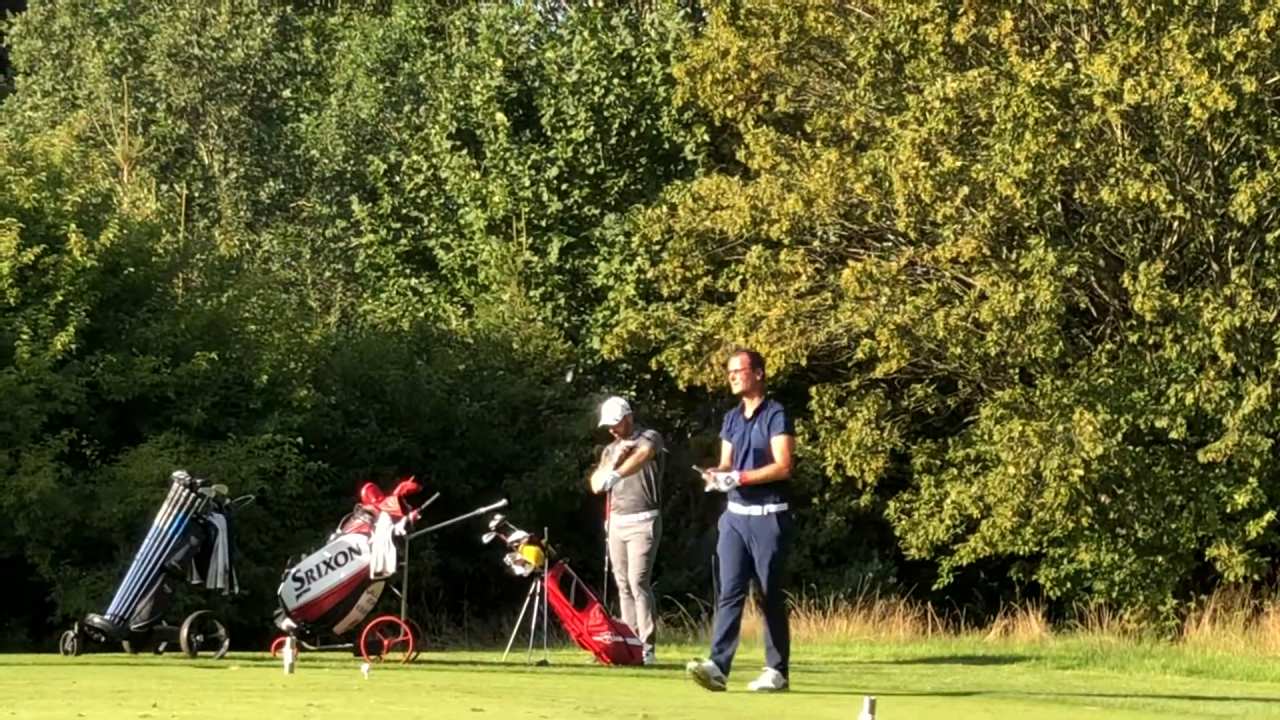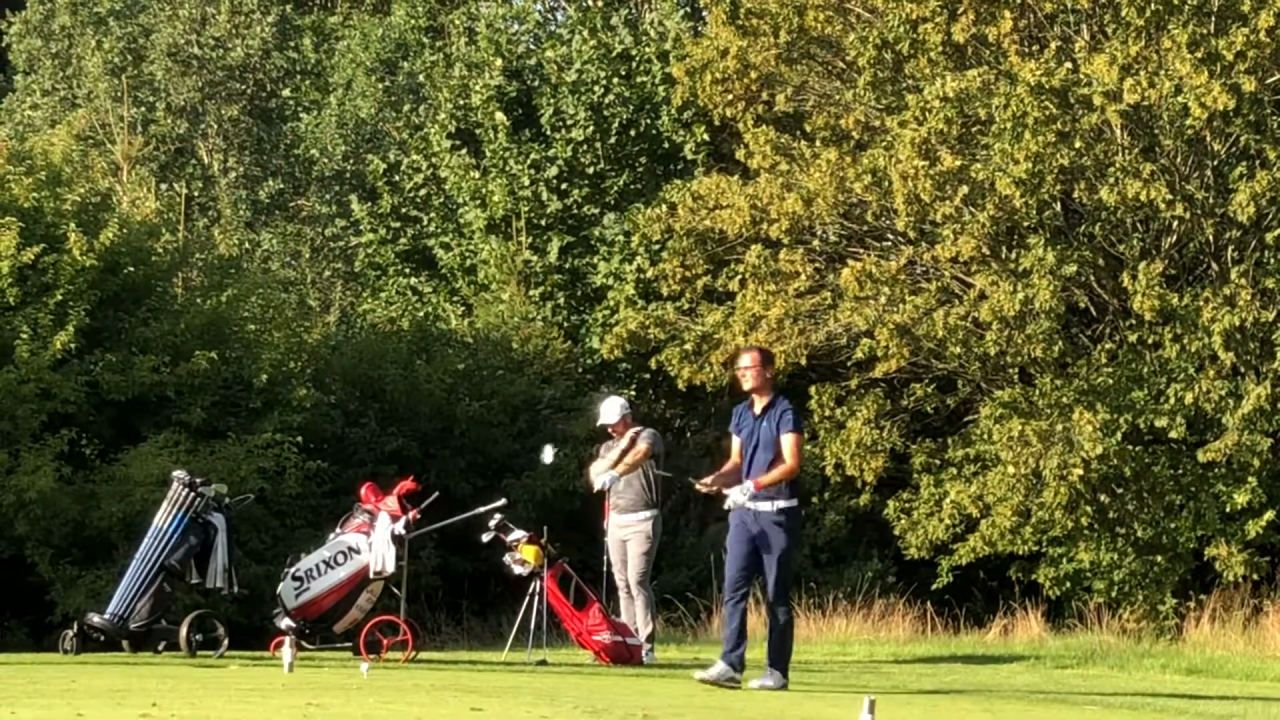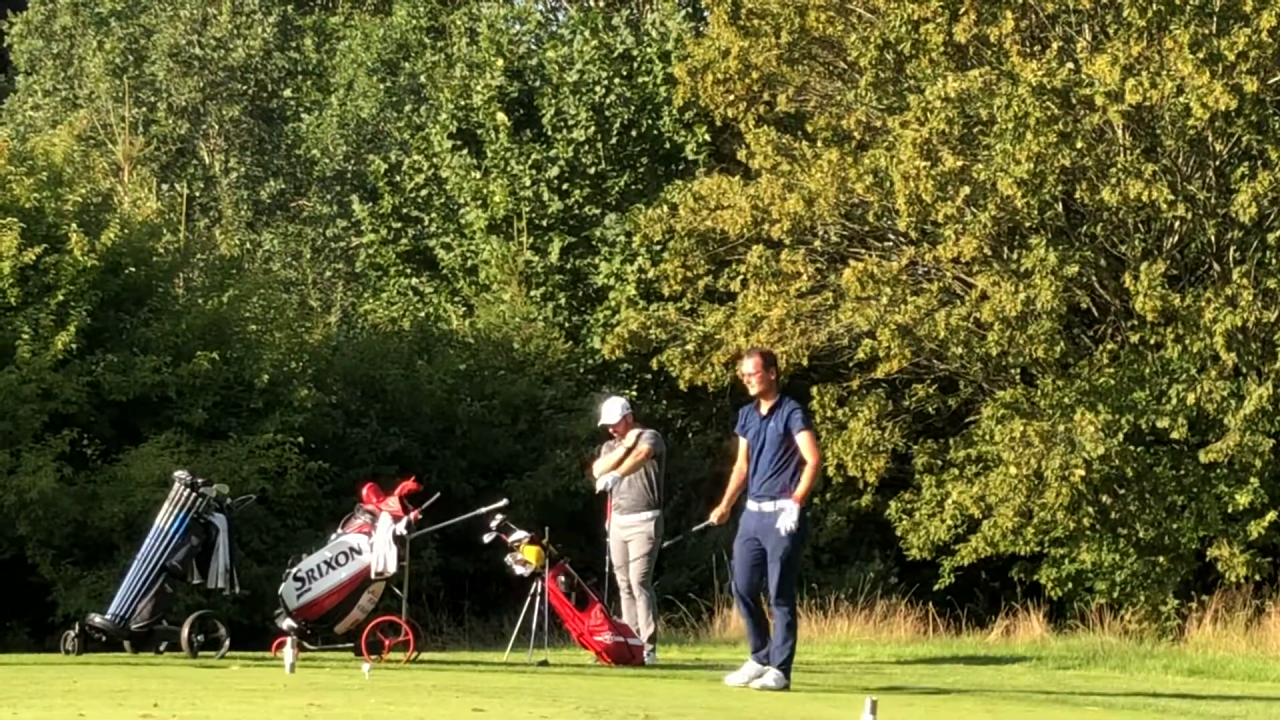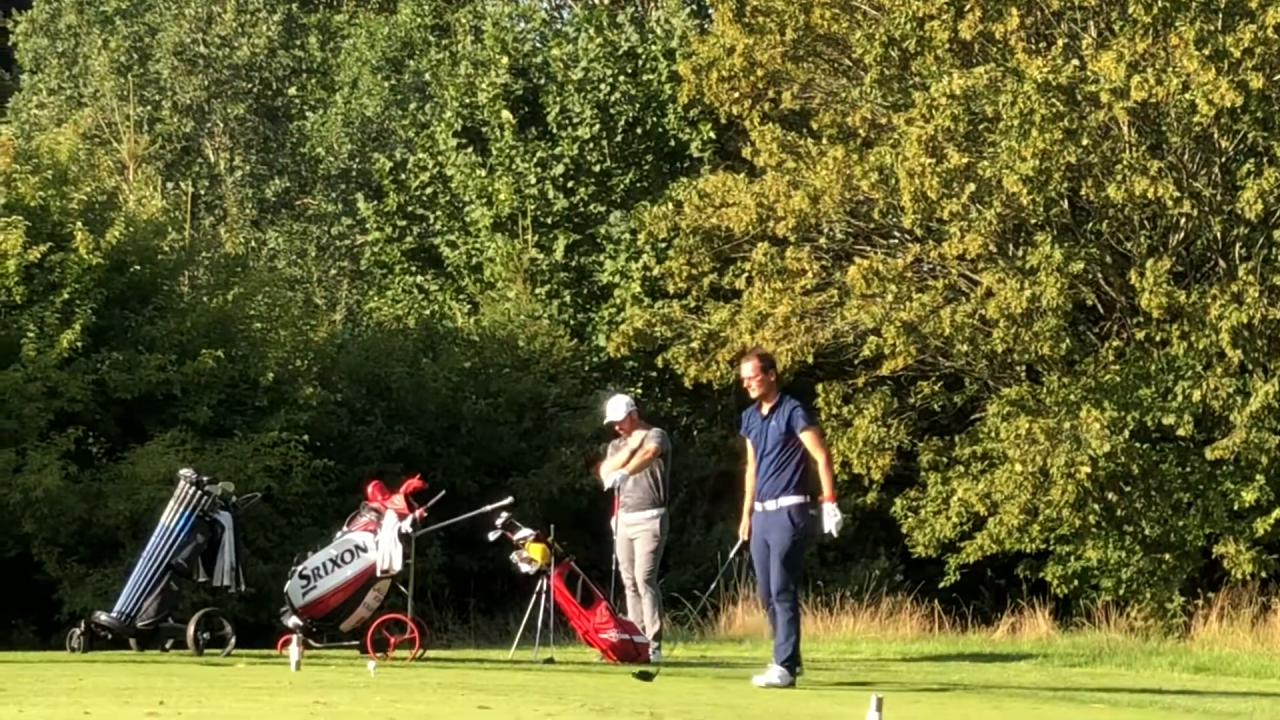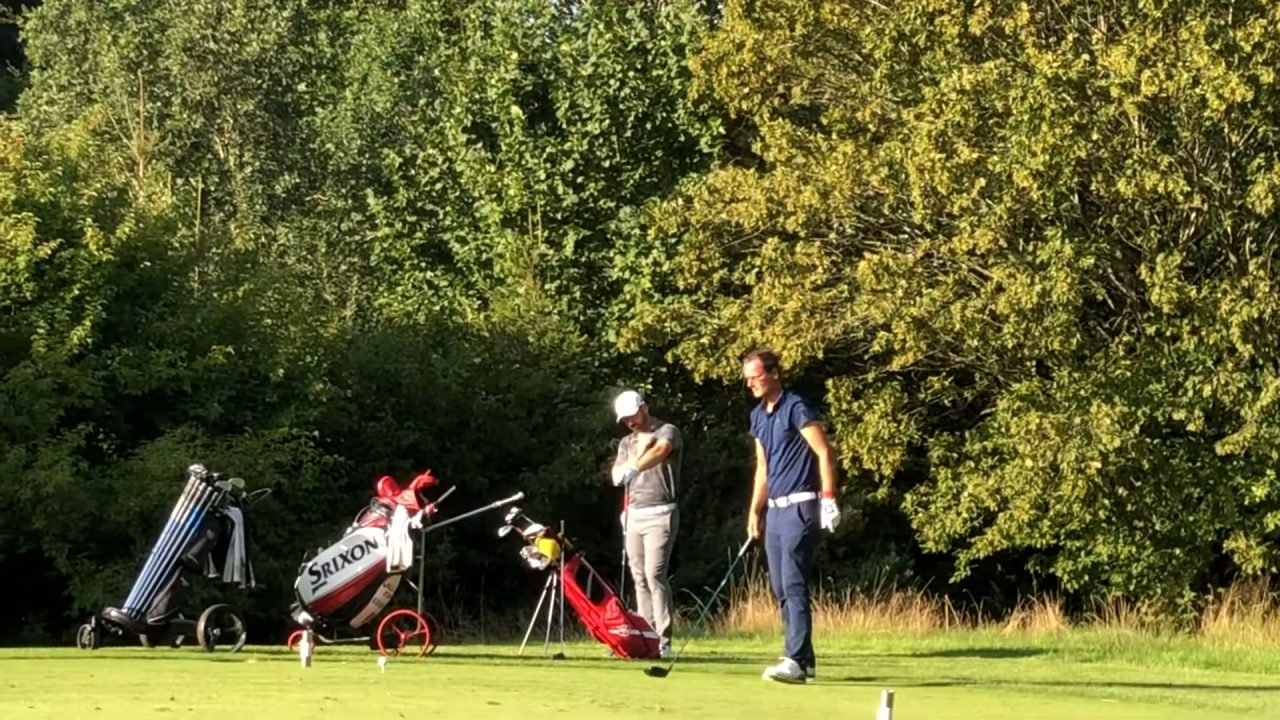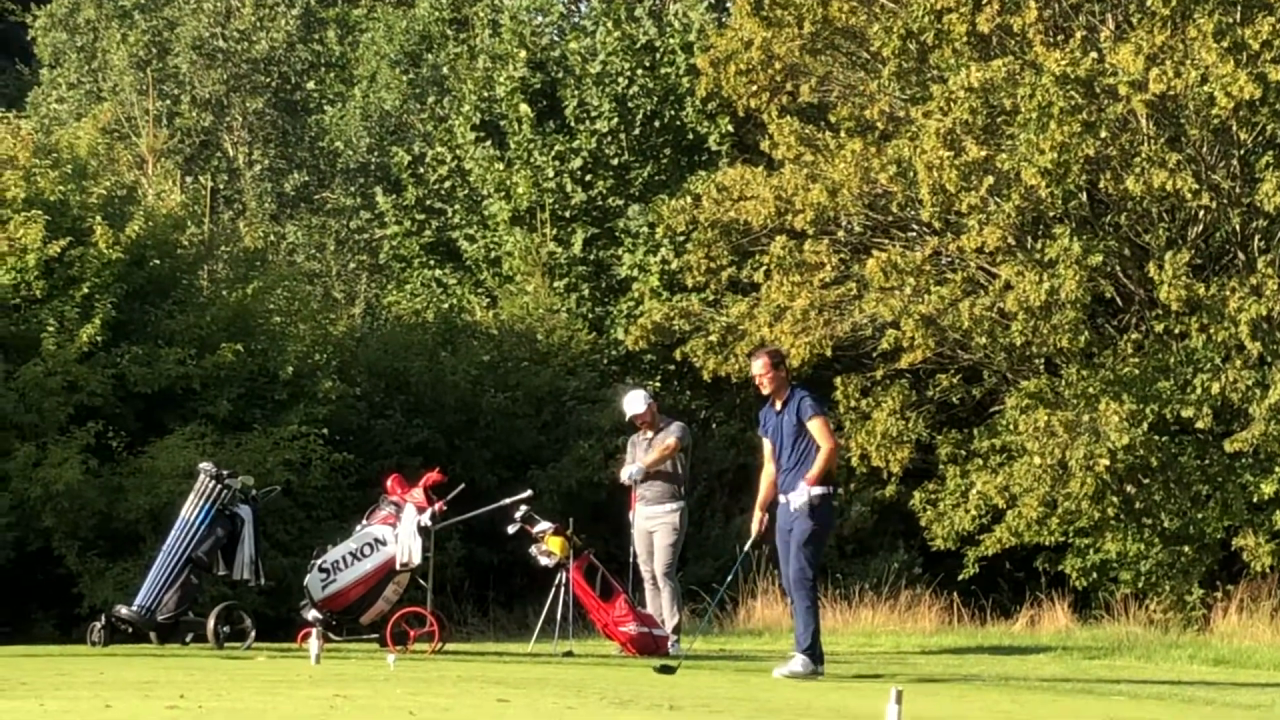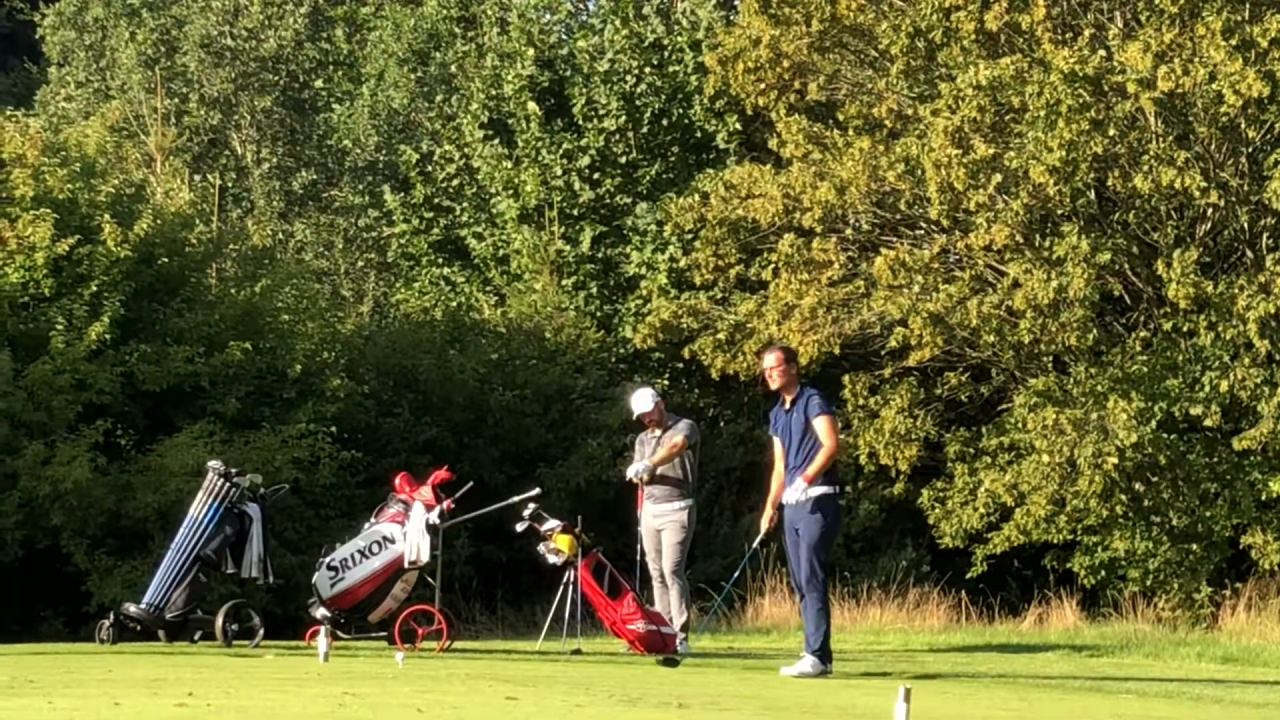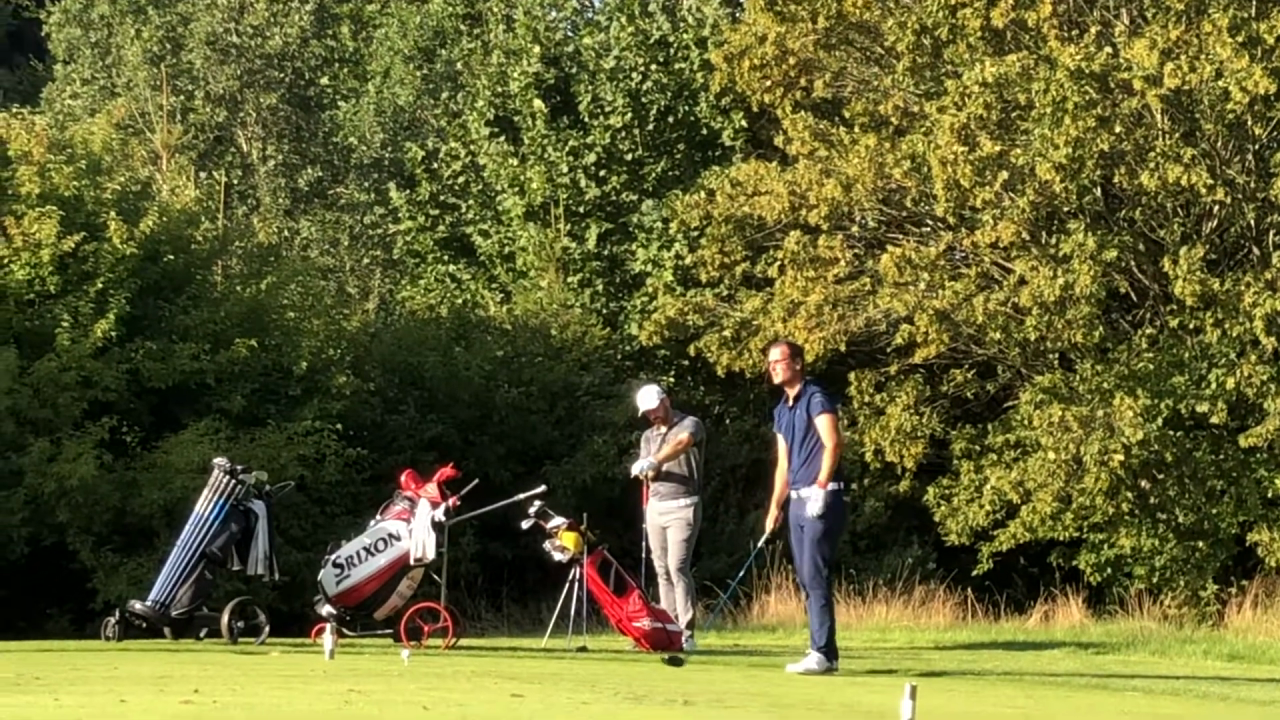
dt=0.2s
person 1, frame 1
left shoulder: (776, 415)
right shoulder: (731, 418)
left elbow: (783, 467)
left wrist: (739, 478)
right wrist: (716, 474)
left hip: (769, 518)
right hip: (735, 516)
left knee: (771, 596)
right knee: (730, 592)
left ankle: (777, 670)
right ankle: (717, 666)
person 1, frame 2
left shoulder: (785, 412)
right shoulder: (740, 413)
left elbow: (791, 464)
left wrist: (751, 487)
right wrist: (717, 479)
left hip: (778, 513)
right hip: (745, 512)
left knee: (777, 594)
right knee: (734, 586)
left ankle: (777, 670)
right ankle: (731, 664)
person 1, frame 3
left shoulder: (792, 412)
right shoulder: (746, 415)
left elbow: (813, 460)
left wrist: (795, 503)
right wrist: (726, 503)
left hip: (783, 514)
right hip: (752, 513)
left knee: (780, 593)
right knee: (742, 587)
left ankle: (779, 670)
right ankle: (760, 659)
person 1, frame 4
left shoulder: (793, 411)
right shoulder: (749, 416)
left elbow: (822, 457)
left wrist: (829, 501)
right wrist: (746, 512)
left hip: (789, 511)
right hip: (763, 513)
left knee: (782, 590)
right knee: (767, 592)
left ankle: (784, 667)
right ankle: (788, 659)
person 1, frame 5
left shoulder: (796, 407)
right shoulder: (757, 416)
left elbow: (825, 453)
left wrist: (828, 498)
right wrist: (754, 511)
left hip: (802, 507)
right hip: (775, 509)
left knee: (793, 583)
right knee: (780, 588)
left ankle: (795, 659)
right ankle: (803, 660)
person 1, frame 6
left shoulder: (804, 402)
right shoulder: (766, 415)
left elbow: (829, 446)
left wrist: (807, 483)
right wrist: (759, 509)
left hip: (811, 502)
right hip: (786, 506)
left knee: (802, 578)
right knee: (791, 583)
left ankle: (806, 656)
right ankle: (810, 657)
person 1, frame 7
left shoulder: (813, 400)
right shoulder: (777, 414)
left elbow: (831, 444)
left wrist: (805, 480)
right wrist: (770, 506)
left hip: (817, 500)
right hip: (794, 505)
left knee: (812, 580)
right knee: (801, 583)
left ankle: (816, 657)
right ankle: (818, 656)
person 1, frame 8
left shoulder: (815, 398)
right shoulder: (781, 410)
left elbow: (832, 444)
left wrist: (821, 488)
right wrist: (775, 506)
left hip: (820, 499)
right hip: (798, 502)
left knee: (815, 575)
right knee: (807, 579)
left ankle: (821, 653)
right ankle: (825, 654)
person 2, frame 1
left shoulder: (650, 437)
right shoulder: (610, 449)
left elbow: (641, 457)
right elbow: (596, 486)
left wrist: (615, 475)
right wrist: (615, 459)
left hip: (643, 522)
right hip: (616, 523)
left knee: (638, 582)
right knee: (623, 585)
left ankle: (647, 648)
person 2, frame 2
left shoulder: (649, 436)
right shoulder: (609, 446)
left elbow: (638, 455)
right elbow: (594, 473)
left wrist: (614, 474)
right wrist: (622, 445)
left hip: (643, 521)
right hip: (616, 522)
left knee: (638, 581)
right knee: (623, 584)
left ankle: (647, 647)
person 2, frame 3
left shoulder: (650, 437)
right shoulder: (610, 446)
left elbow: (640, 455)
right elbow: (598, 470)
left wrist: (615, 475)
right wrist: (625, 444)
left hip: (644, 521)
right hip: (617, 522)
left knee: (640, 582)
right knee: (625, 585)
left ankle: (648, 648)
person 2, frame 4
left shoulder: (656, 435)
right shoulder: (616, 445)
left elbow: (648, 454)
right elbow: (605, 473)
left wrist: (623, 473)
right wrist: (629, 447)
left hip: (649, 519)
right hip: (623, 520)
left knee: (645, 580)
right knee: (630, 582)
left ankle: (654, 645)
person 2, frame 5
left shoulder: (667, 431)
right shoulder: (626, 442)
left elbow: (660, 451)
right elbow: (617, 476)
left wrist: (635, 467)
right wrist: (637, 454)
left hip: (660, 514)
right hip: (633, 515)
left knee: (654, 575)
right knee: (639, 578)
left ankle: (664, 641)
person 2, frame 6
left shoulder: (677, 429)
right shoulder: (634, 441)
left elbow: (667, 450)
right elbow: (628, 478)
left wrist: (641, 466)
right wrist: (635, 470)
left hip: (669, 512)
right hip: (641, 513)
left knee: (663, 573)
right knee: (648, 575)
left ankle: (672, 638)
person 2, frame 7
left shoulder: (684, 426)
right shoulder: (642, 439)
left elbow: (675, 447)
right elbow: (638, 476)
left wrist: (648, 464)
right wrist: (643, 474)
left hip: (677, 510)
right hip: (650, 510)
left knee: (672, 570)
right knee: (657, 573)
left ankle: (681, 636)
person 2, frame 8
left shoulder: (690, 424)
right shoulder: (648, 435)
left elbow: (680, 444)
right elbow: (645, 472)
left wrist: (653, 460)
right wrist: (648, 470)
left hip: (682, 507)
right hip: (655, 507)
left knee: (678, 568)
right knee: (662, 571)
left ankle: (687, 633)
